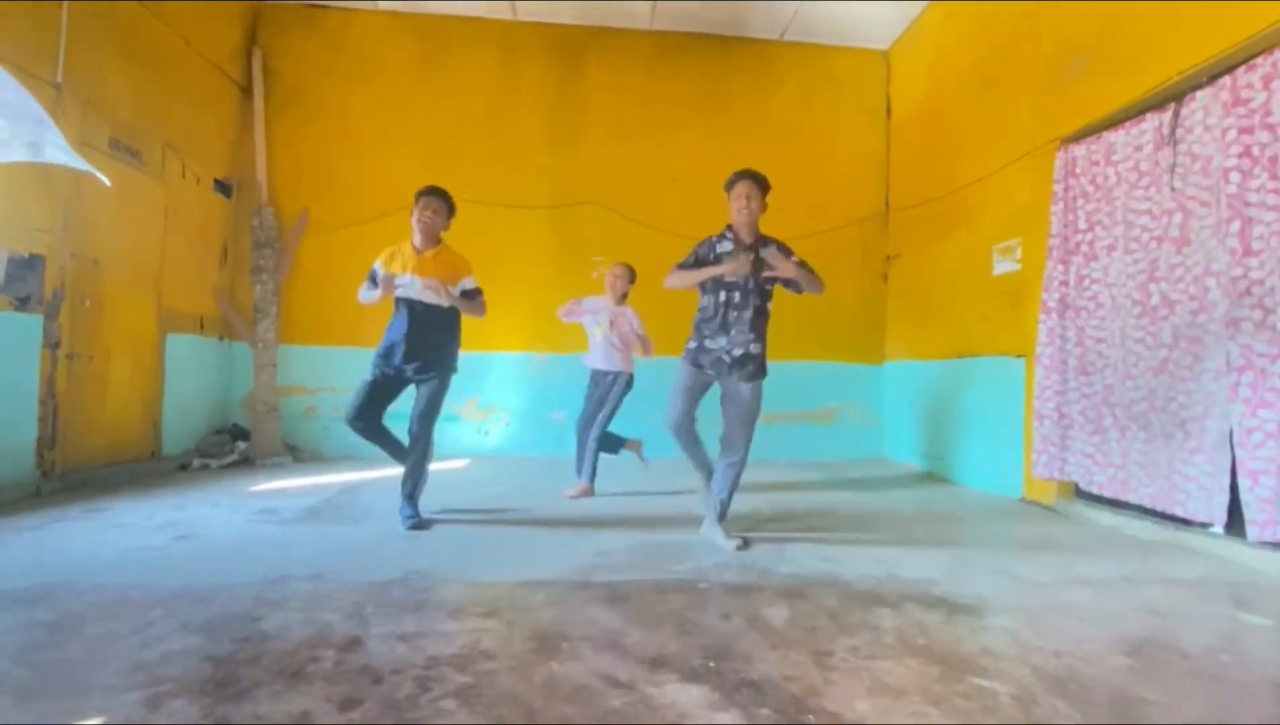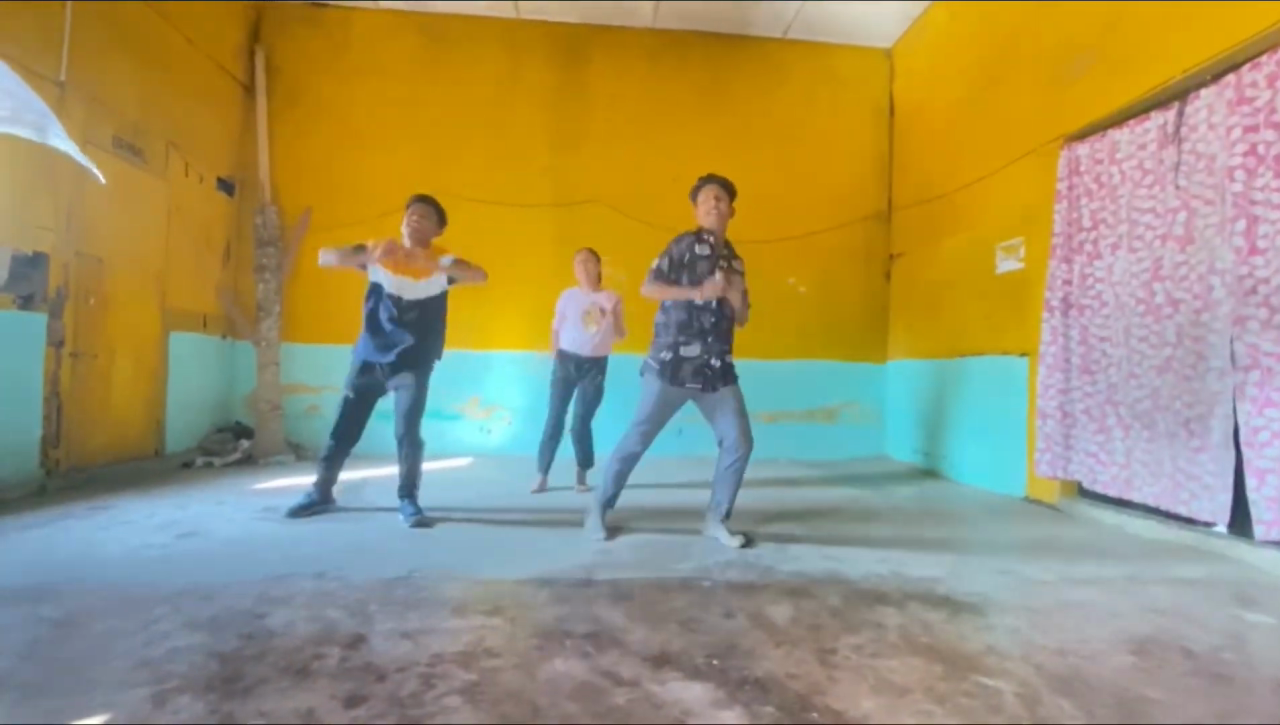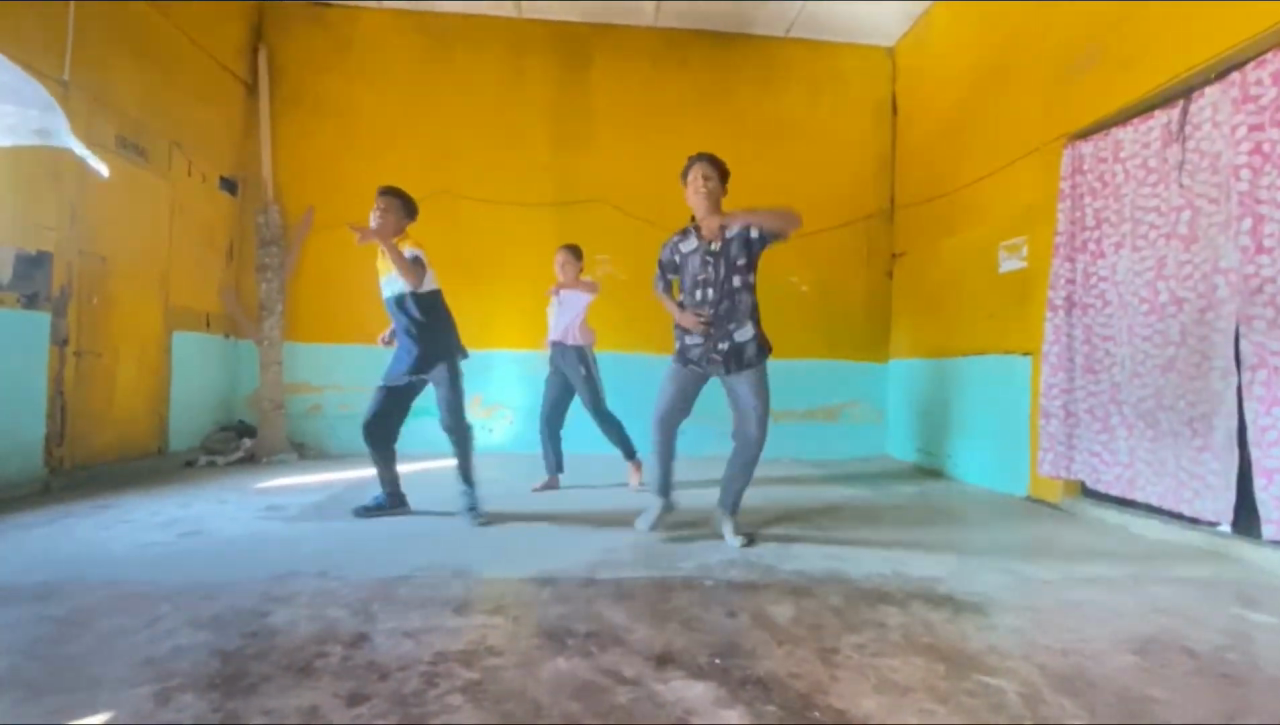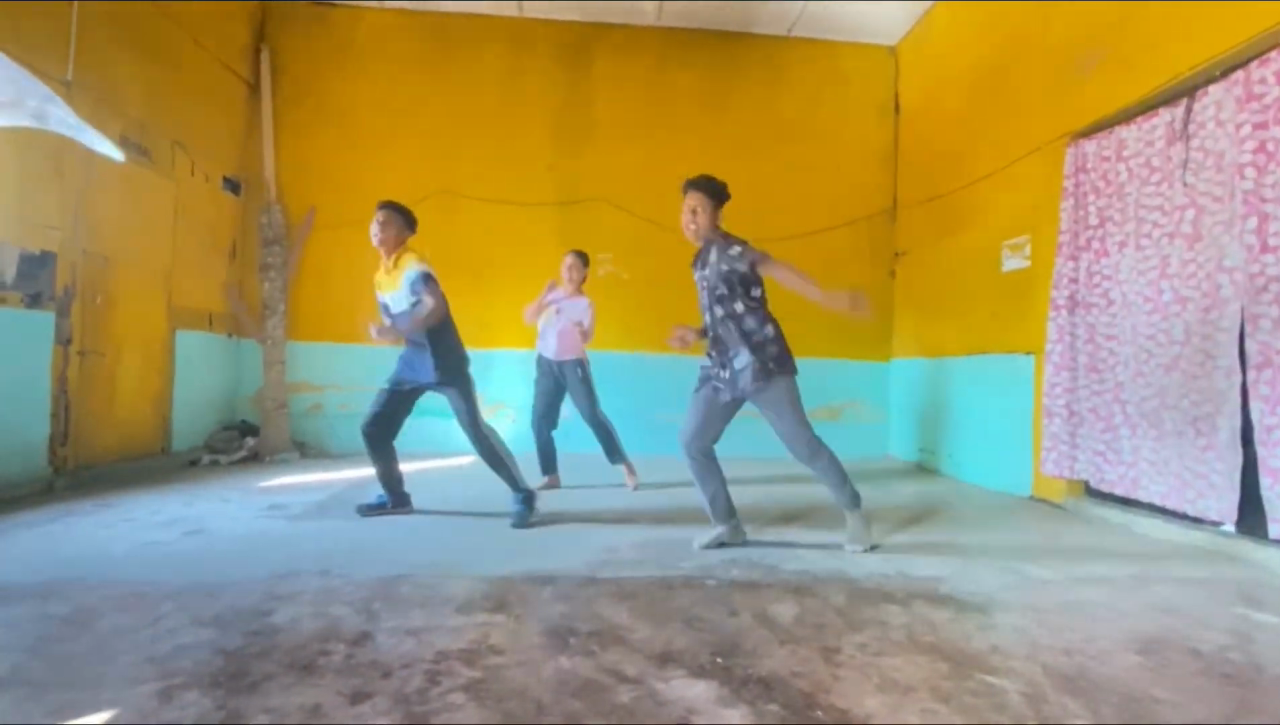
dt=0.3s
person 1, frame 1
left shoulder: (776, 251)
right shoulder: (711, 247)
left elbow: (816, 289)
right elbow: (671, 280)
left wrist: (795, 272)
right wrist: (716, 270)
left hip: (747, 359)
right hip: (704, 349)
left knee: (736, 442)
right knee: (678, 418)
left ankle: (713, 520)
right ankle: (708, 475)
person 1, frame 2
left shoulder: (733, 262)
right shoulder: (685, 247)
left elbow: (741, 320)
right elbow: (648, 289)
left wrist: (736, 299)
right wrist: (697, 291)
left hip: (716, 368)
right hip: (673, 363)
left knee: (739, 443)
right knee: (636, 439)
left ankle: (716, 520)
right ankle: (599, 510)
person 1, frame 3
left shoulder: (743, 230)
right shoulder: (674, 246)
left elbow: (792, 222)
right elbow: (660, 287)
left wrist: (742, 219)
right wrist: (677, 313)
left hip: (741, 347)
right hip: (694, 347)
left knee: (750, 435)
right knee: (664, 419)
left ankle: (727, 512)
right ankle: (661, 497)
person 1, frame 4
left shoulder: (728, 251)
right shoulder: (704, 263)
left elbow: (772, 267)
left wrist: (828, 296)
right wrist: (696, 335)
left hip: (763, 365)
right hip: (723, 370)
left knee: (803, 444)
right knee: (693, 442)
left ankle: (852, 511)
right ankle: (726, 524)
person 2, frame 1
left shoulder: (455, 264)
right shoulder: (391, 257)
left elbow: (479, 309)
right elbow: (364, 294)
left wrist: (450, 296)
right wrist: (382, 292)
left hip: (435, 362)
right hip: (393, 355)
left knee: (420, 429)
right knee: (358, 415)
left ankle: (409, 503)
right ankle: (408, 457)
person 2, frame 2
left shoulder: (440, 261)
right shoulder: (379, 252)
left elbow: (479, 275)
right elbow: (325, 259)
left wrist: (430, 262)
right wrist: (366, 256)
left hip: (413, 361)
right hip: (370, 355)
left knee: (407, 431)
right knee: (345, 426)
left ankle: (408, 500)
right ankle: (321, 492)
person 2, frame 3
left shoulder: (409, 250)
right shoulder: (387, 258)
left elbow: (415, 282)
left wrist: (388, 246)
right wrist: (392, 328)
left hip: (439, 354)
right hip: (406, 358)
left knee: (454, 422)
right knee: (375, 426)
left ankle: (468, 489)
right ankle: (391, 496)
person 2, frame 4
left shoulder: (412, 265)
right shoulder: (381, 275)
left elbow: (436, 306)
left wrist: (401, 333)
right wrist: (385, 330)
left hip: (444, 364)
right hip: (411, 365)
left knee: (476, 431)
right knee: (372, 428)
left ankle: (522, 494)
right ankle: (395, 496)
person 3, frame 1
left shoulder: (628, 315)
right shoulder: (593, 303)
left elbow: (647, 352)
right elbow: (562, 314)
left wrist: (639, 339)
right wrist: (573, 309)
left hip: (618, 376)
right hip: (596, 374)
left knee: (591, 427)
right knee: (585, 428)
left ankle: (586, 484)
right ankle: (630, 445)
person 3, frame 2
left shoulder: (609, 299)
right shoulder: (568, 296)
left elbow: (620, 336)
right elbow: (557, 327)
left wrist: (615, 316)
right wrist: (551, 351)
left hip: (595, 364)
right hip: (567, 360)
left knee: (581, 421)
right knee: (555, 418)
left ankle: (583, 473)
right ankle: (542, 476)
person 3, frame 3
left shoulder: (580, 288)
right shoulder: (558, 293)
left elbow: (595, 288)
left wrist: (564, 285)
right wrist: (552, 338)
left hip: (577, 356)
right hip: (559, 358)
left knee: (598, 412)
right knee: (548, 418)
left ankle: (633, 462)
right ankle: (552, 475)
person 3, frame 4
left shoulder: (584, 303)
right shoulder: (553, 294)
left elbow: (585, 338)
right elbow: (529, 318)
left wrist: (581, 330)
right wrist: (543, 297)
left hip: (573, 364)
right hip: (546, 364)
left knee: (593, 415)
right knee: (540, 422)
left ankle: (624, 464)
right ankle: (552, 475)
